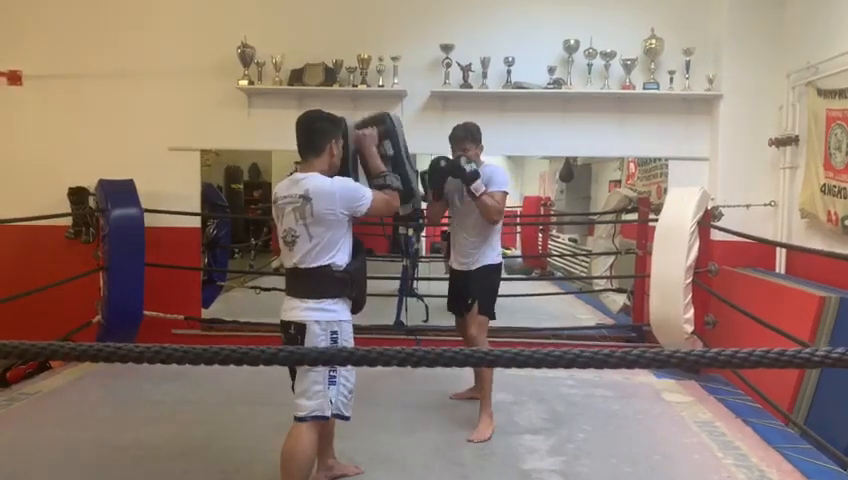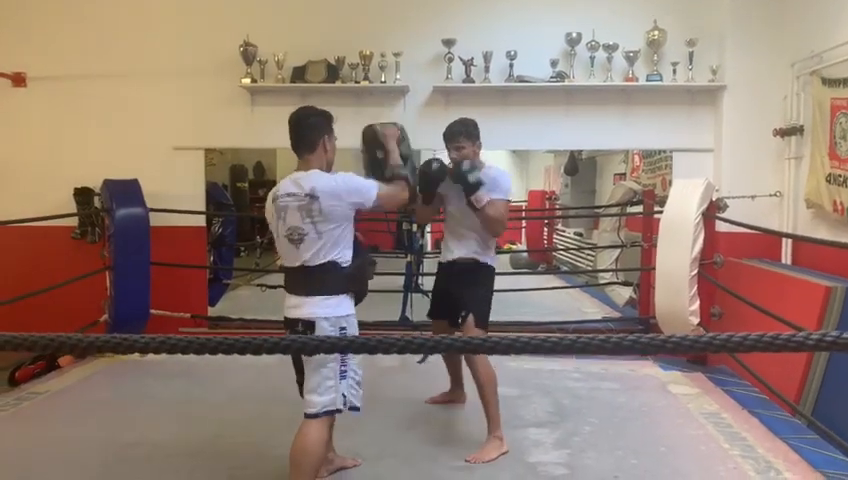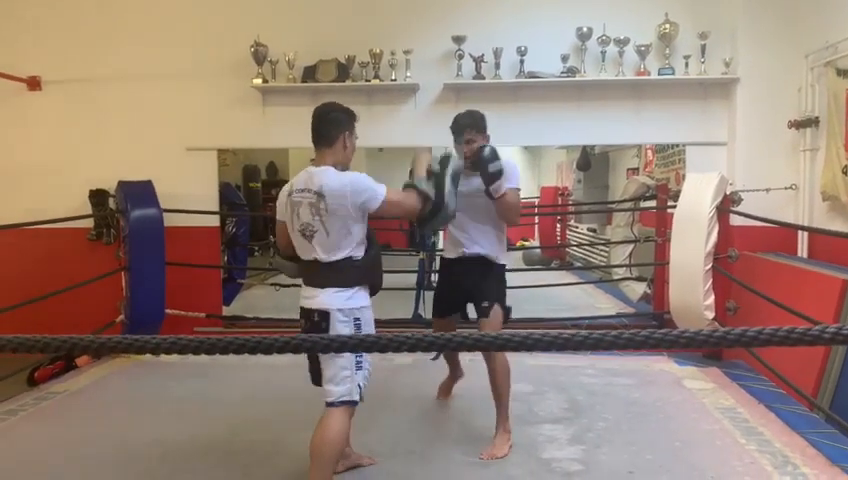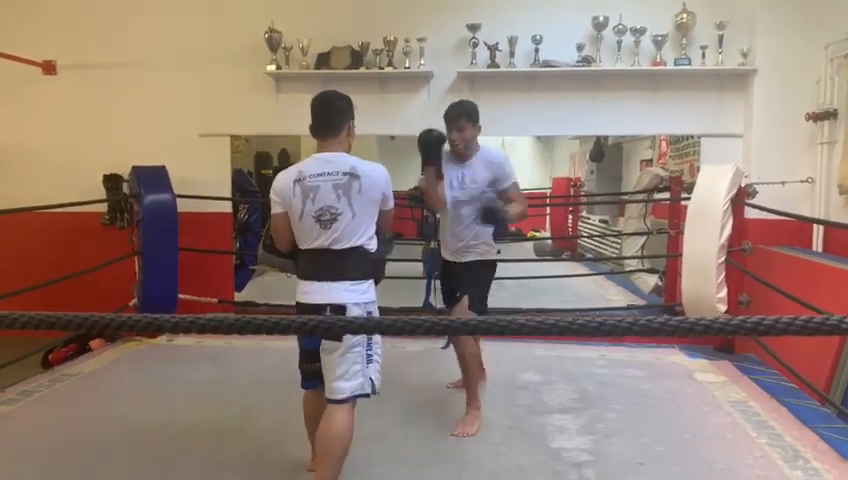
dt=0.7s
person 1, frame 1
left shoulder: (282, 191)
right shoulder: (336, 189)
right elbow: (391, 203)
right wrist: (370, 151)
left hip: (298, 310)
right hip: (324, 314)
left knee: (324, 400)
right knee: (311, 413)
person 1, frame 2
left shoulder: (277, 194)
right shoulder: (340, 185)
right elbow: (400, 195)
right wrist: (391, 149)
left hip: (299, 306)
right hip: (329, 309)
left knee: (325, 394)
right knee: (321, 408)
person 1, frame 3
left shoulder: (290, 190)
right shoulder: (350, 184)
left elbow: (285, 247)
right elbow: (412, 205)
right wrist: (420, 170)
left hip: (313, 300)
right hip: (344, 303)
left knee: (343, 387)
right knee: (340, 400)
person 1, frame 4
left shoulder: (285, 180)
right shoulder: (374, 174)
left elbow: (283, 243)
right elbow: (385, 229)
left hip: (309, 293)
right hip: (353, 296)
left knee: (316, 385)
right knee: (342, 397)
person 2, frame 1
left shoulder: (494, 173)
right shoulder: (452, 175)
left elbow: (494, 214)
right elbow: (433, 218)
left wrist: (472, 182)
right wrist: (436, 188)
left hip: (485, 265)
right hip: (459, 264)
left knee: (477, 333)
right knee: (463, 329)
left ankle: (486, 414)
right ankle: (478, 386)
person 2, frame 2
left shoulder: (496, 177)
right shoulder: (446, 175)
left elbow: (498, 226)
right elbow: (423, 218)
left wrist: (474, 191)
right wrist: (426, 190)
left hip: (476, 269)
right hip: (448, 265)
right knee: (442, 334)
left ankle: (496, 436)
right ankle: (456, 390)
person 2, frame 3
left shoulder: (502, 168)
left elbow: (513, 216)
left wrist: (493, 179)
left hip: (489, 265)
right hip: (453, 261)
right knee: (442, 328)
left ankle: (503, 430)
right ankle: (454, 371)
person 2, frame 4
left shoulder: (495, 161)
right shoulder: (439, 160)
left elbow: (520, 203)
right elbow: (433, 202)
left wrist: (503, 212)
right wrist: (431, 165)
left hip: (478, 259)
right hip: (448, 257)
left ankle: (474, 408)
right ankle: (477, 371)
